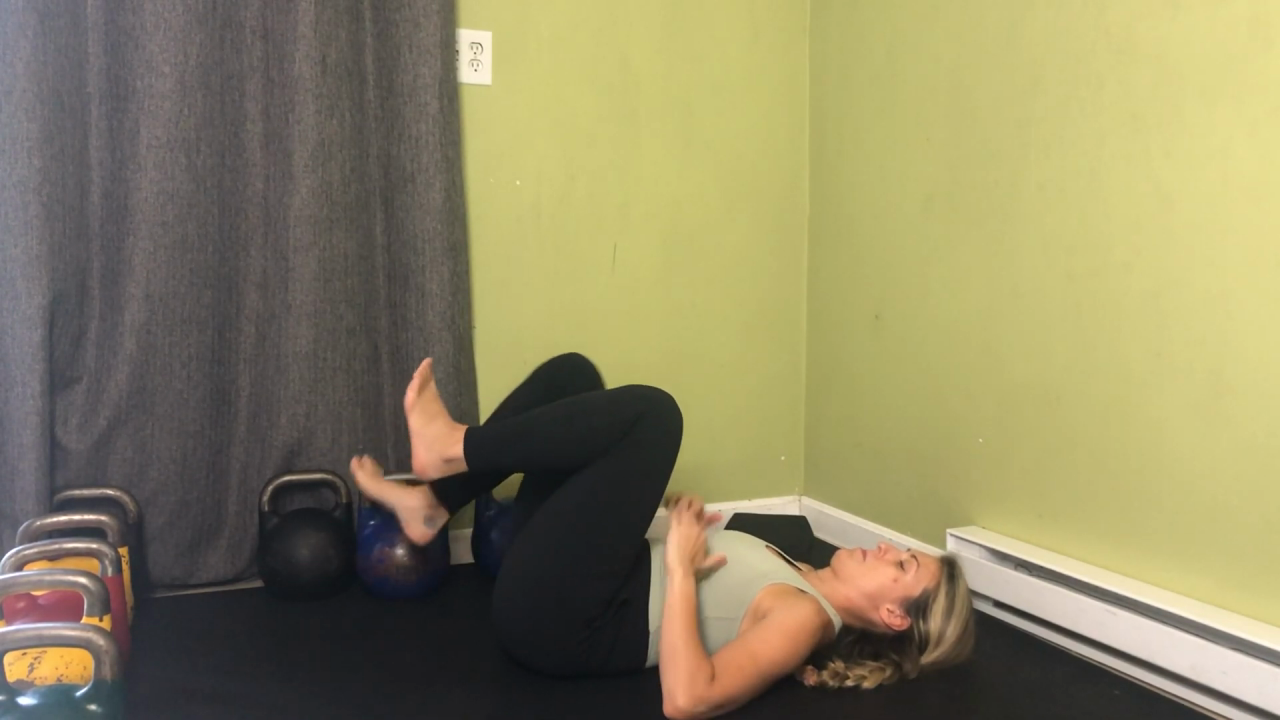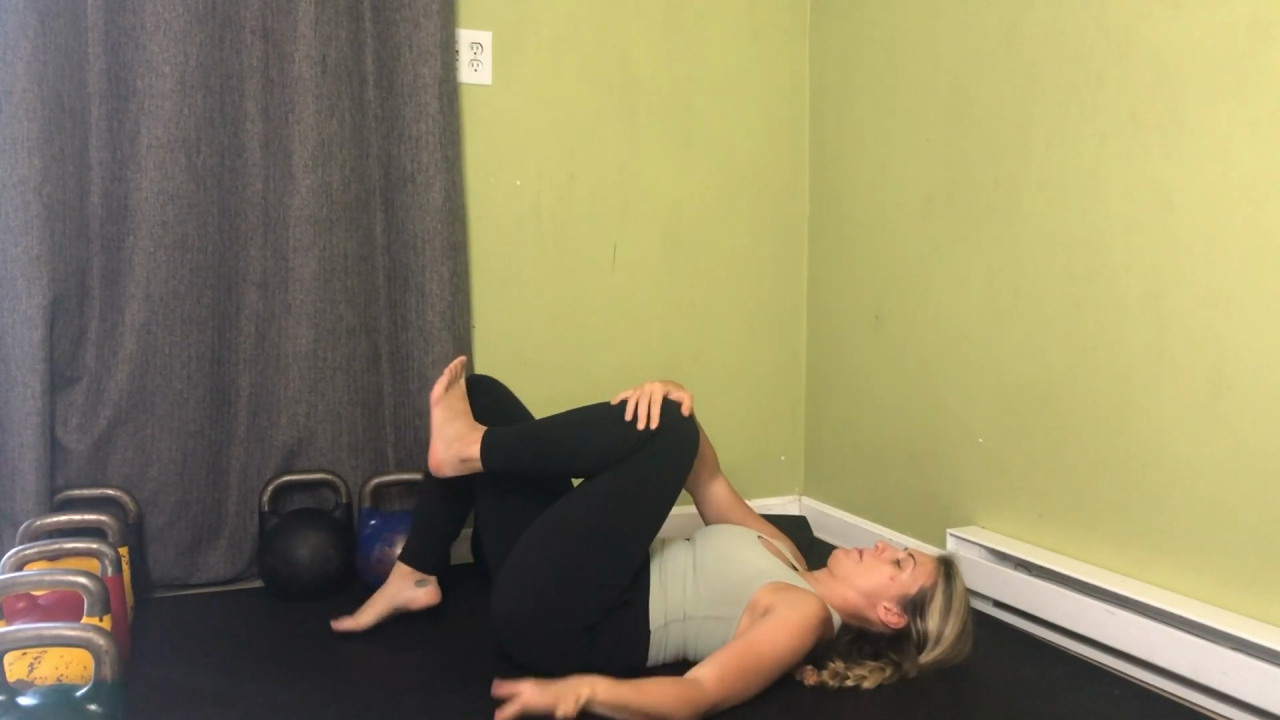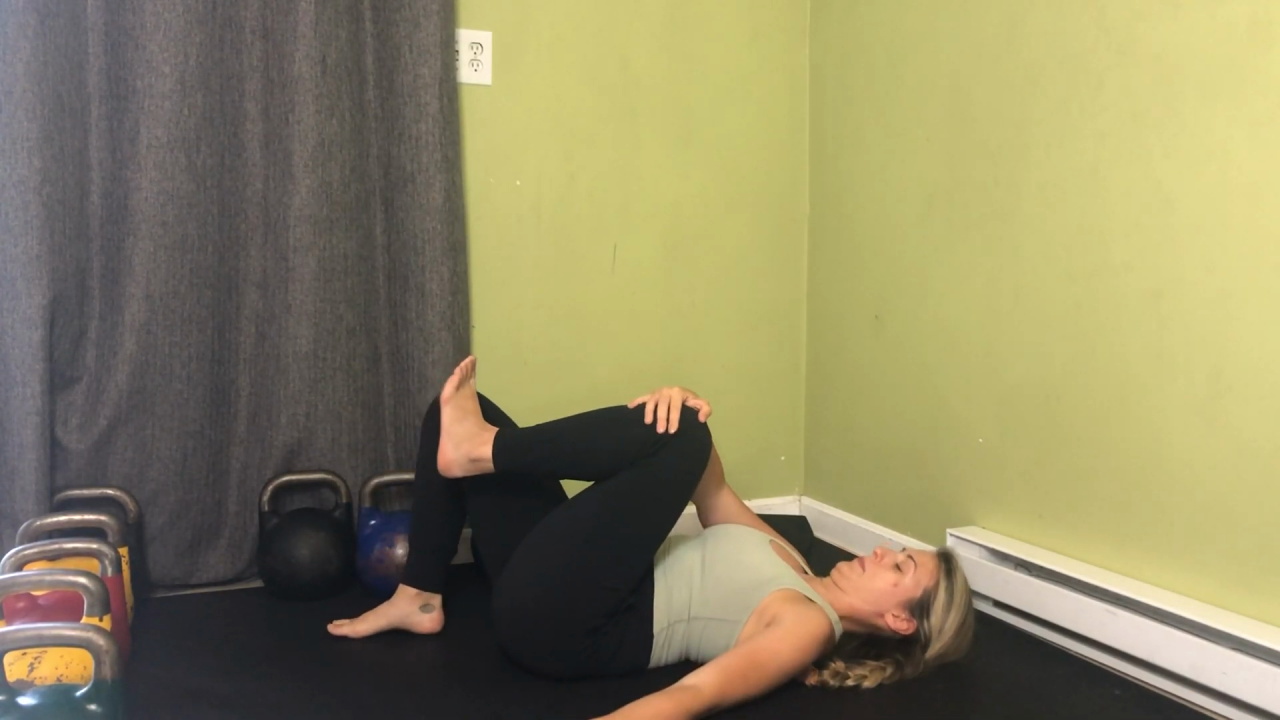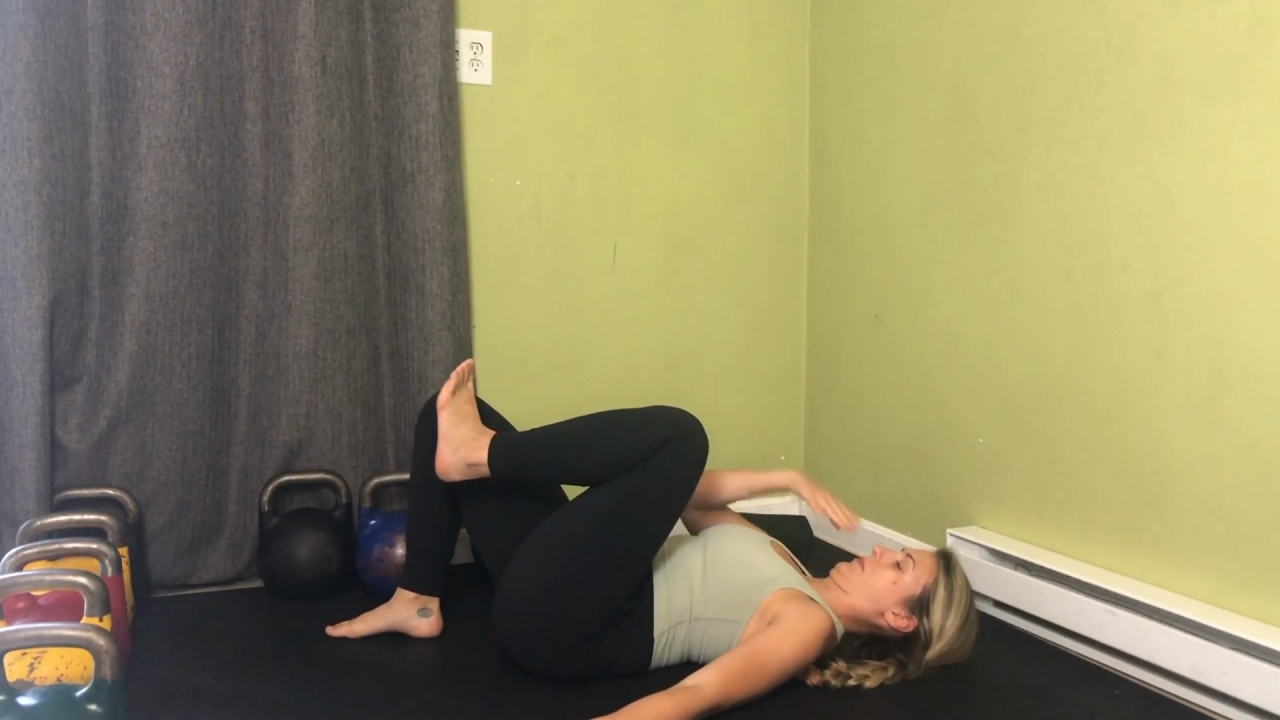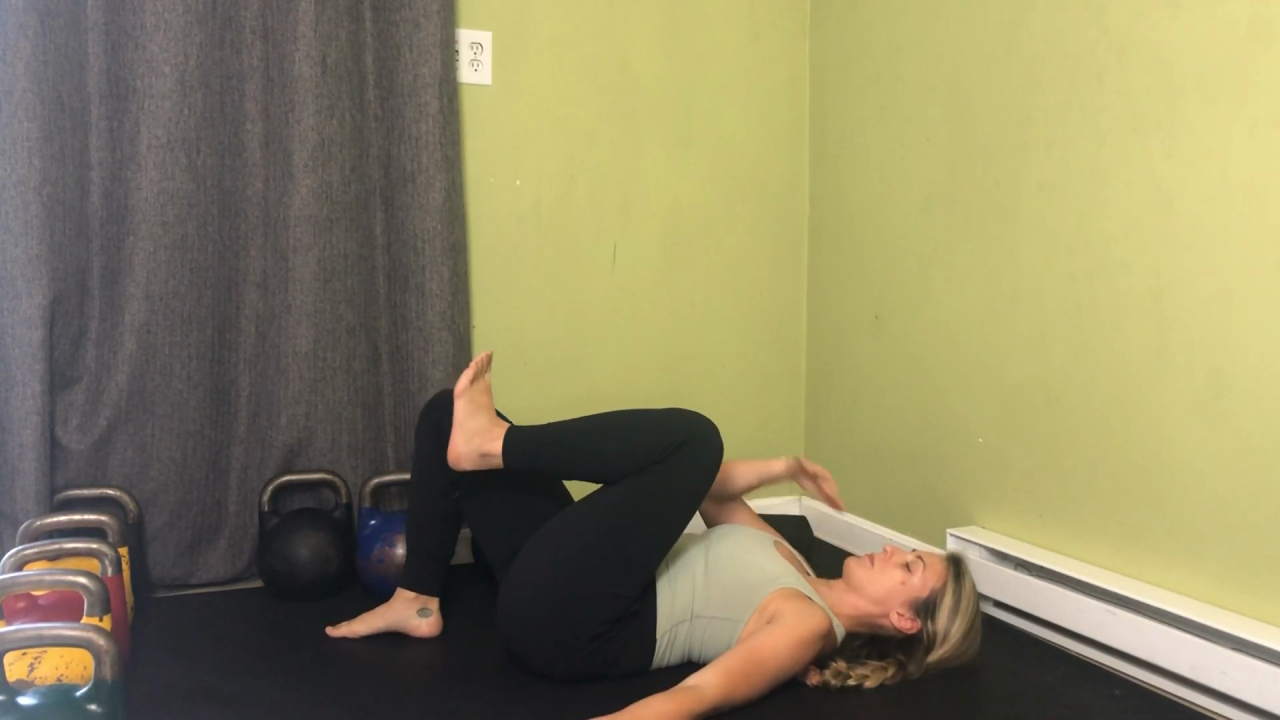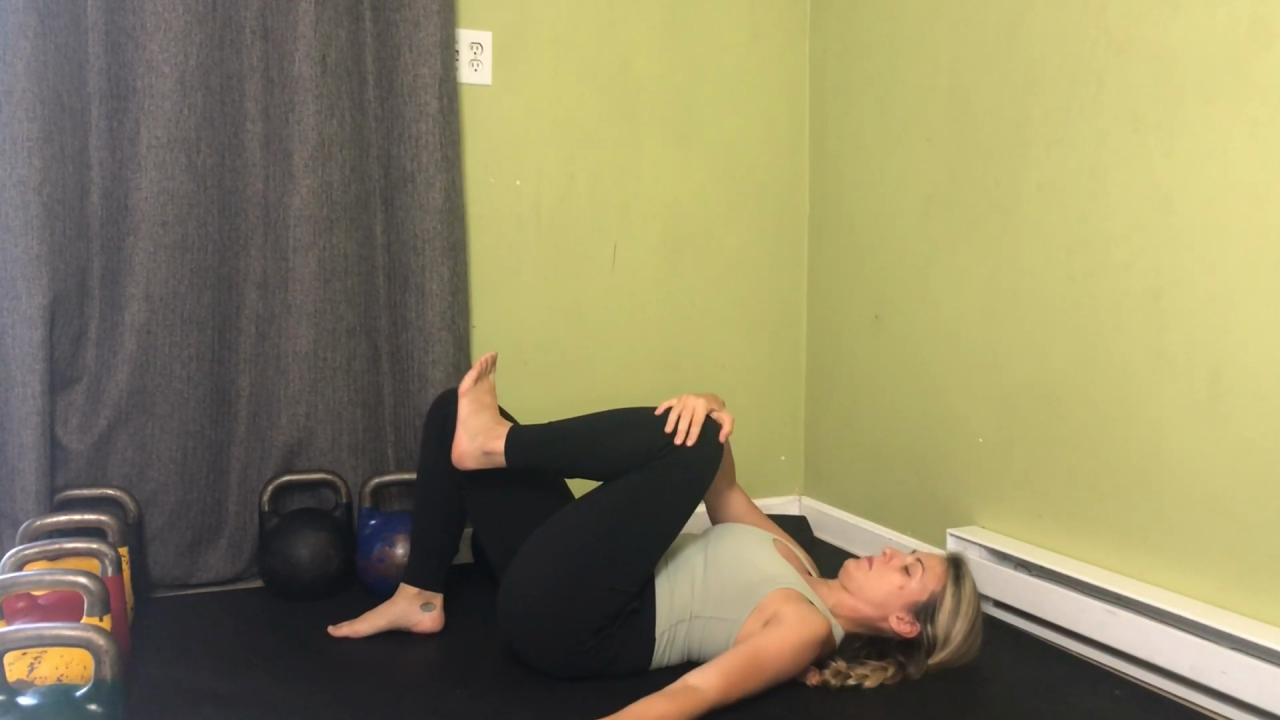
dt=0.4s
person 1, frame 1
left shoulder: (805, 619)
right shoulder: (798, 578)
left wrist: (678, 569)
right wrist: (681, 528)
left hip: (553, 618)
right hip: (587, 583)
left knee: (652, 414)
right knee: (572, 374)
left ankle: (450, 451)
right ankle: (429, 501)
person 1, frame 2
left shoulder: (805, 615)
right shoulder: (785, 561)
right elbow: (708, 484)
right wrist: (670, 399)
left hip: (549, 614)
right hip: (555, 596)
left knee: (666, 433)
right knee: (481, 394)
left ankle: (470, 450)
right ankle: (415, 577)
person 1, frame 3
left shoulder: (808, 626)
right shoulder: (788, 563)
right elbow: (710, 490)
right wrist: (685, 405)
left hip: (558, 619)
right hip: (556, 585)
left knee: (677, 437)
right knee: (453, 413)
left ankle: (481, 449)
right ankle: (419, 599)
person 1, frame 4
left shoulder: (809, 626)
right shoulder: (787, 571)
right elbow: (690, 501)
right wrist: (789, 479)
left hip: (558, 623)
right hip: (556, 581)
left knee: (677, 435)
right knee: (446, 414)
left ankle: (478, 455)
right ankle: (417, 602)
person 1, frame 5
left shoulder: (809, 625)
right shoulder: (794, 571)
right elbow: (708, 490)
right wrist: (786, 468)
left hip: (563, 618)
right hip: (558, 581)
left knee: (692, 436)
right knee: (445, 413)
left ankle: (490, 445)
right ankle: (417, 601)
person 1, frame 6
left shoulder: (808, 627)
right shoulder: (796, 565)
right elbow: (721, 489)
right wrist: (711, 414)
left hip: (562, 619)
right hip: (561, 582)
left knee: (680, 448)
right knee: (454, 409)
left ankle: (493, 444)
right ankle: (419, 598)
